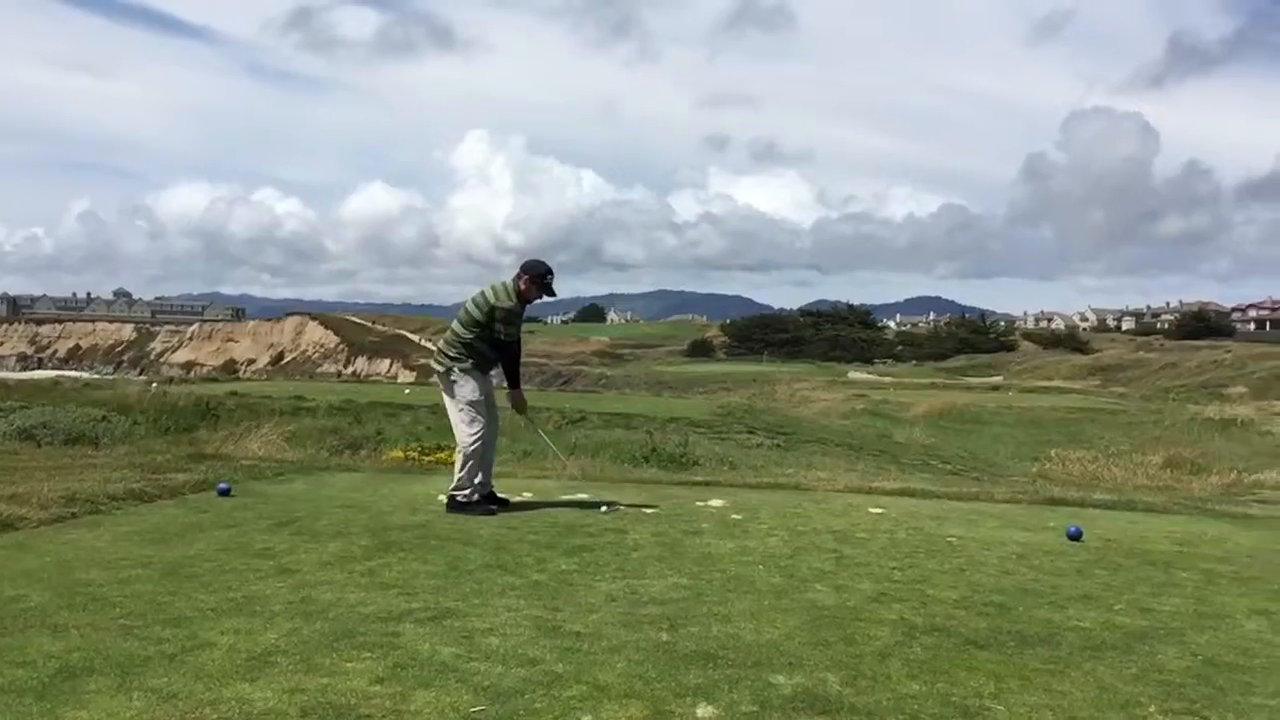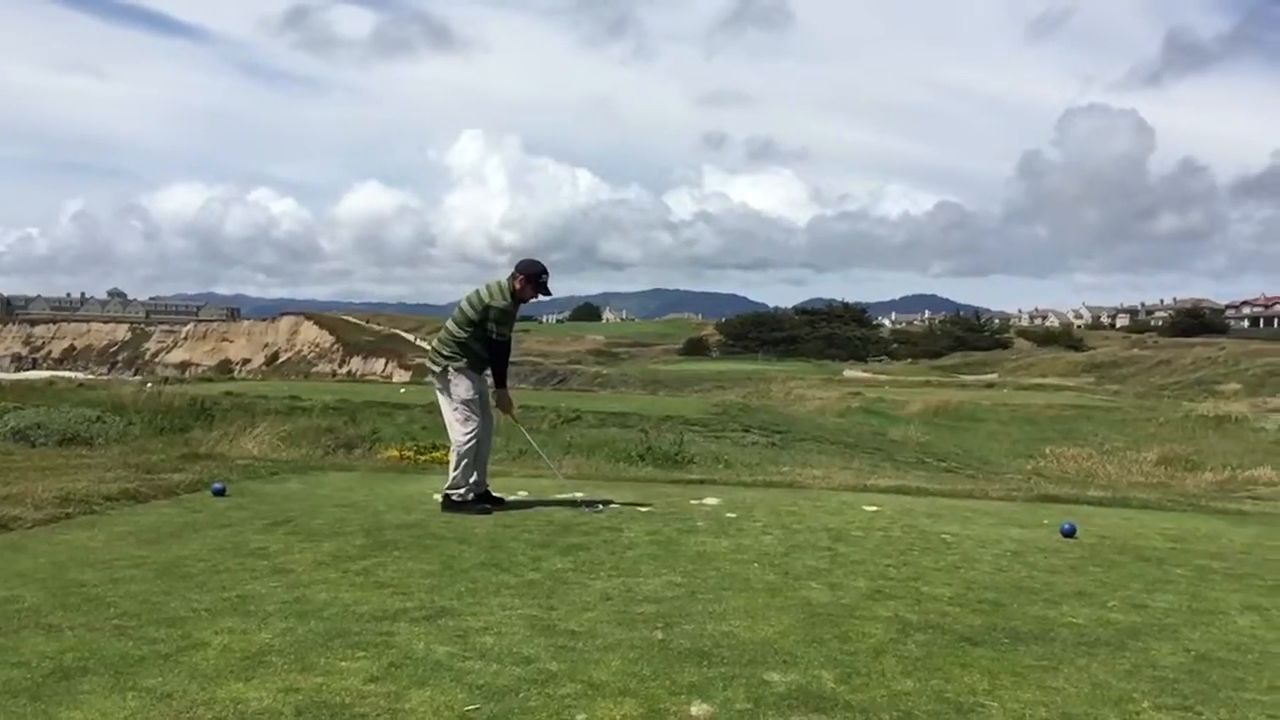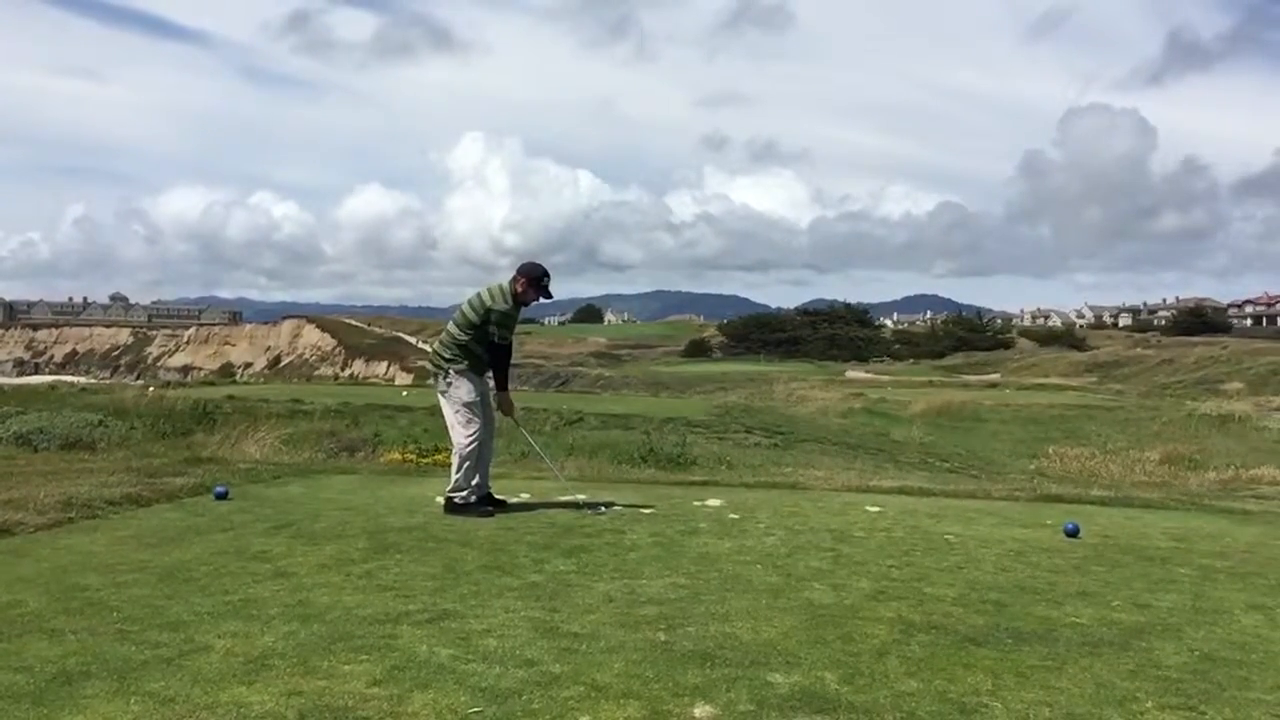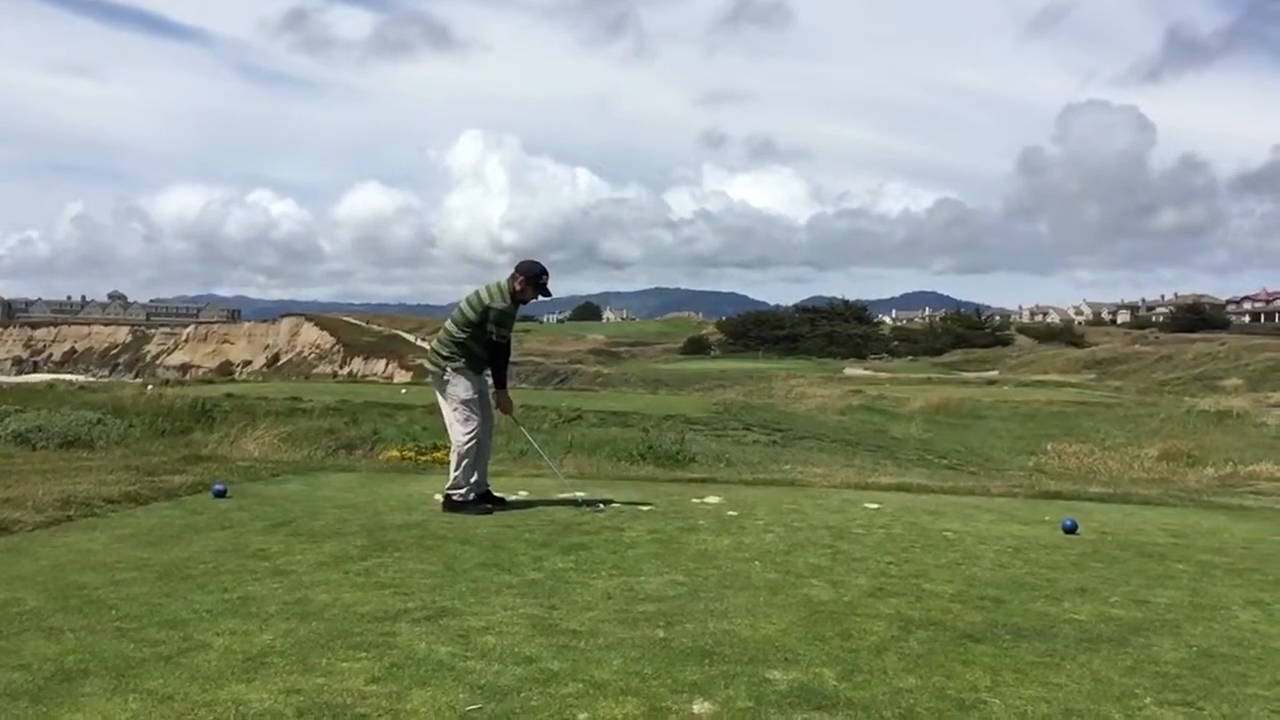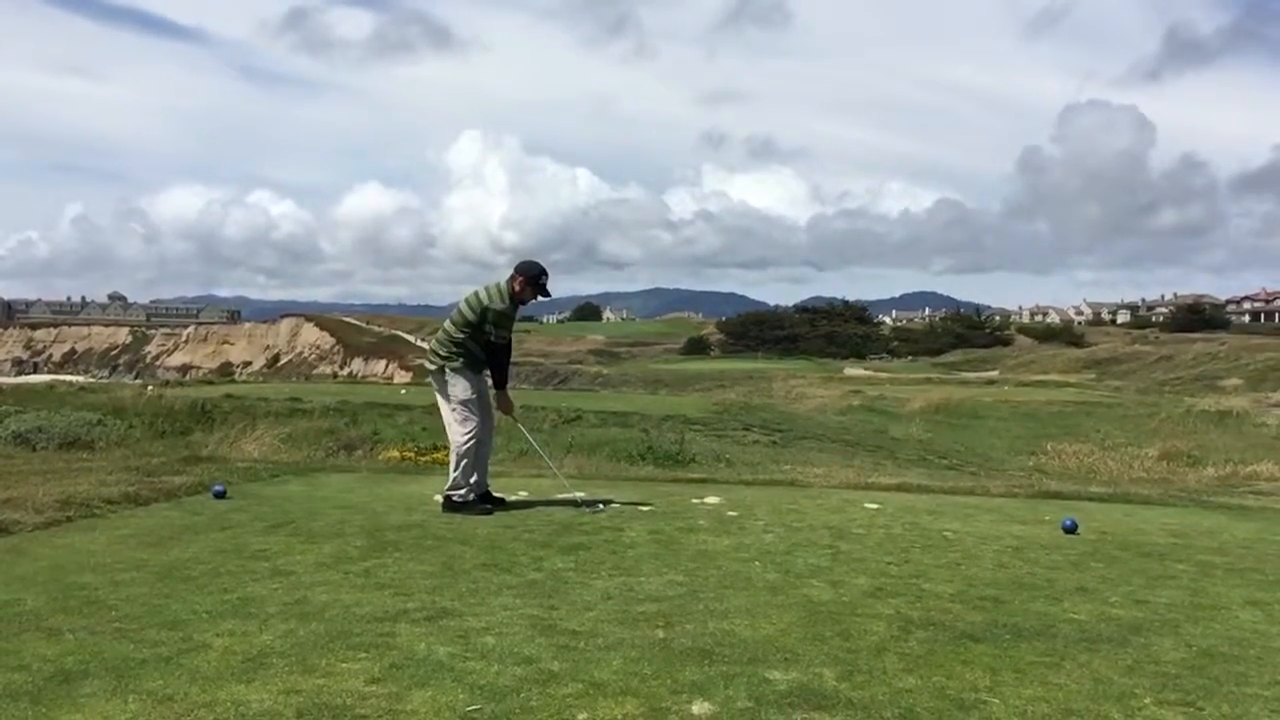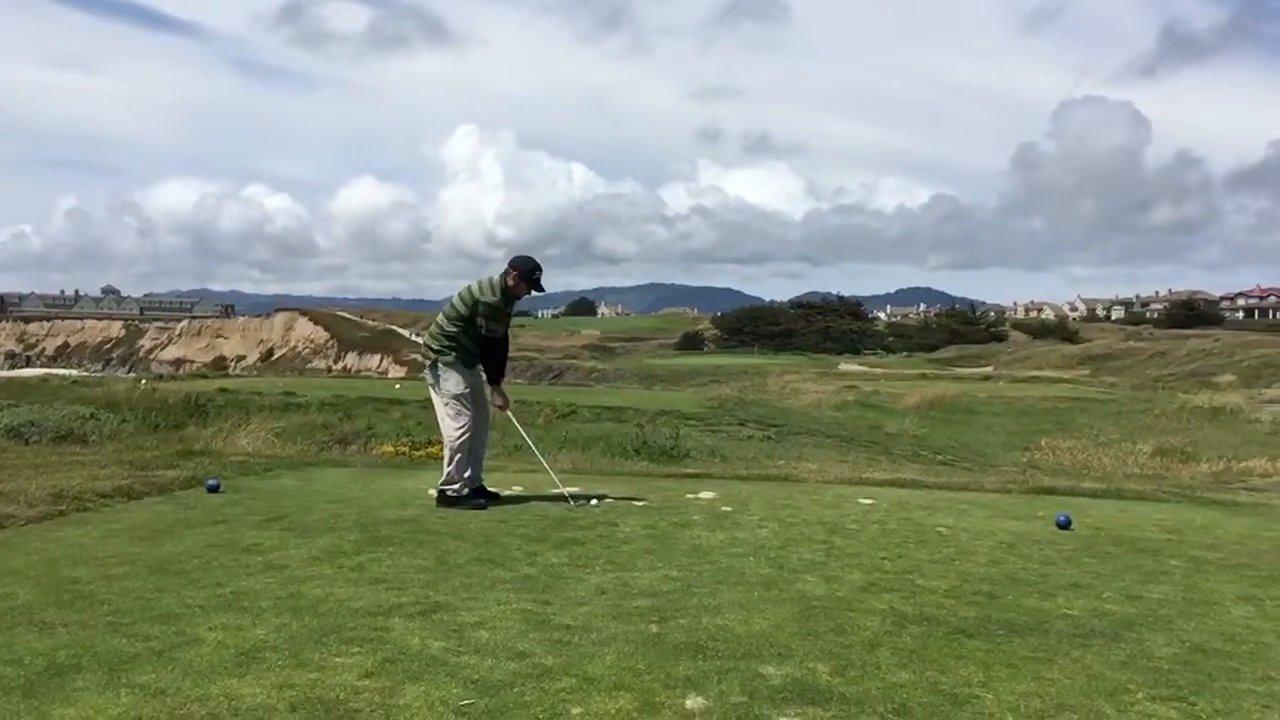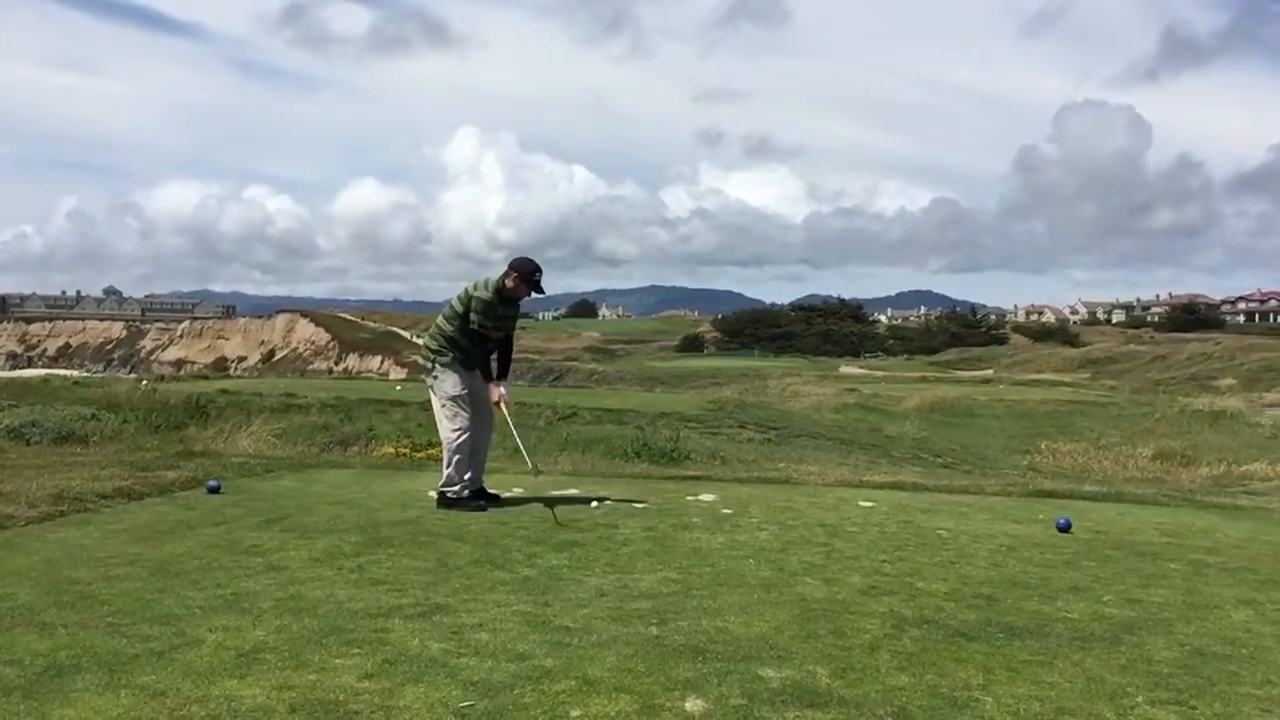
dt=0.7s
person 1, frame 1
left shoulder: (508, 296)
right shoulder: (507, 303)
left elbow: (509, 348)
right elbow: (506, 350)
left wrist: (513, 387)
right wrist: (515, 390)
left hip: (471, 365)
right hip: (458, 365)
left knee: (488, 427)
right knee: (473, 430)
left ankle: (481, 490)
right ankle: (461, 496)
person 1, frame 2
left shoulder: (501, 294)
right shoulder: (501, 302)
left elbow: (499, 347)
right elbow: (497, 348)
left wrist: (500, 388)
right wrist: (501, 389)
left hip: (466, 364)
right hip: (453, 364)
left knee: (483, 426)
right knee: (468, 428)
left ankle: (476, 489)
right ankle: (456, 495)
person 1, frame 3
left shoulder: (503, 298)
right shoulder: (502, 305)
left elbow: (500, 349)
right elbow: (498, 351)
left wrist: (501, 390)
right wrist: (503, 392)
left hip: (466, 367)
right hip: (454, 366)
left knee: (485, 429)
right knee: (469, 431)
left ankle: (478, 492)
right ankle: (458, 498)
person 1, frame 4
left shoulder: (500, 295)
right shoulder: (500, 304)
left elbow: (499, 348)
right elbow: (496, 349)
left wrist: (499, 388)
right wrist: (501, 391)
left hip: (465, 364)
right hip: (452, 363)
left knee: (484, 426)
right knee: (468, 428)
left ankle: (477, 489)
right ankle: (456, 496)
person 1, frame 5
left shoulder: (503, 298)
right shoulder: (499, 305)
left elbow: (501, 349)
right elbow: (495, 350)
left wrist: (500, 388)
right wrist: (502, 391)
left hip: (466, 365)
right hip: (450, 364)
left knee: (484, 427)
right knee: (467, 427)
left ankle: (477, 489)
right ankle: (457, 496)
person 1, frame 6
left shoulder: (504, 298)
right shoulder: (490, 298)
left elbow: (500, 341)
right elbow: (486, 345)
left wrist: (498, 381)
right wrist: (495, 387)
left hip: (464, 359)
right hip: (444, 357)
left knee: (479, 421)
right knee: (460, 422)
left ankle: (471, 484)
right ankle: (450, 491)
person 1, frame 7
left shoulder: (511, 303)
right shoulder: (484, 296)
left elbow: (505, 343)
right elbow: (478, 342)
left wrist: (501, 380)
right wrist: (490, 383)
left hip: (467, 362)
right hip: (444, 358)
left knee: (482, 423)
right knee: (459, 424)
left ankle: (472, 486)
right ankle: (451, 493)
